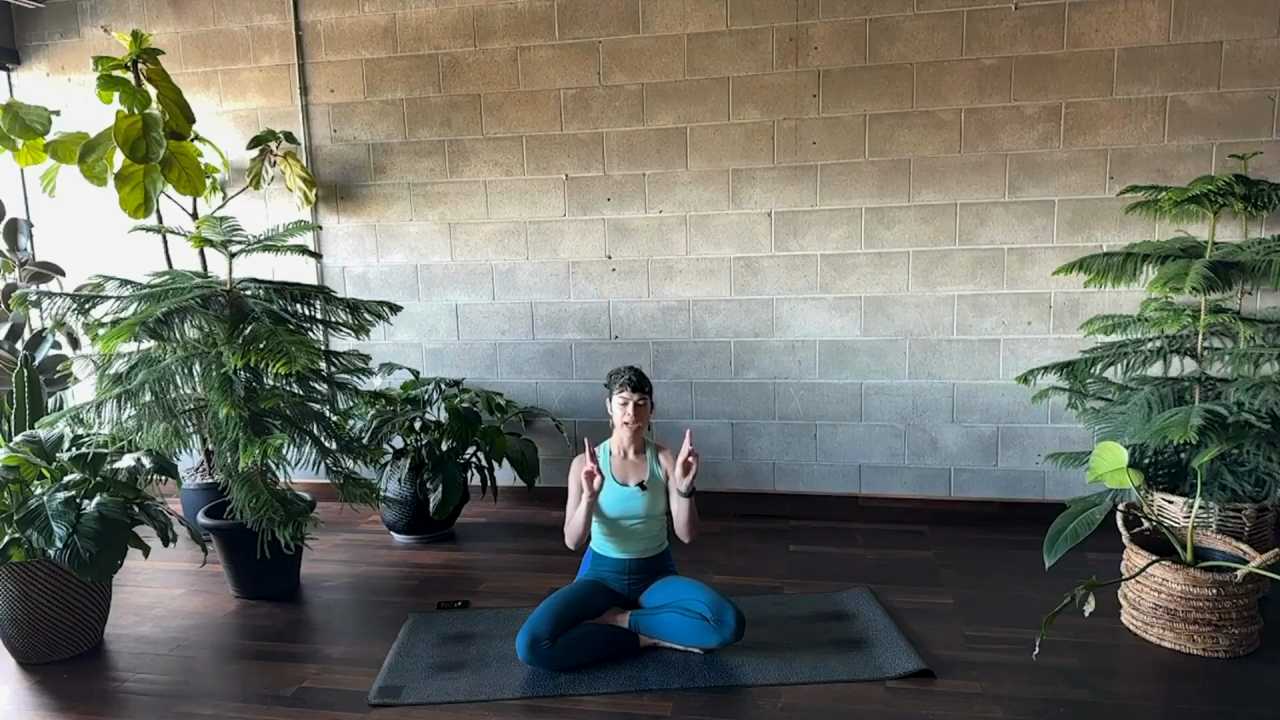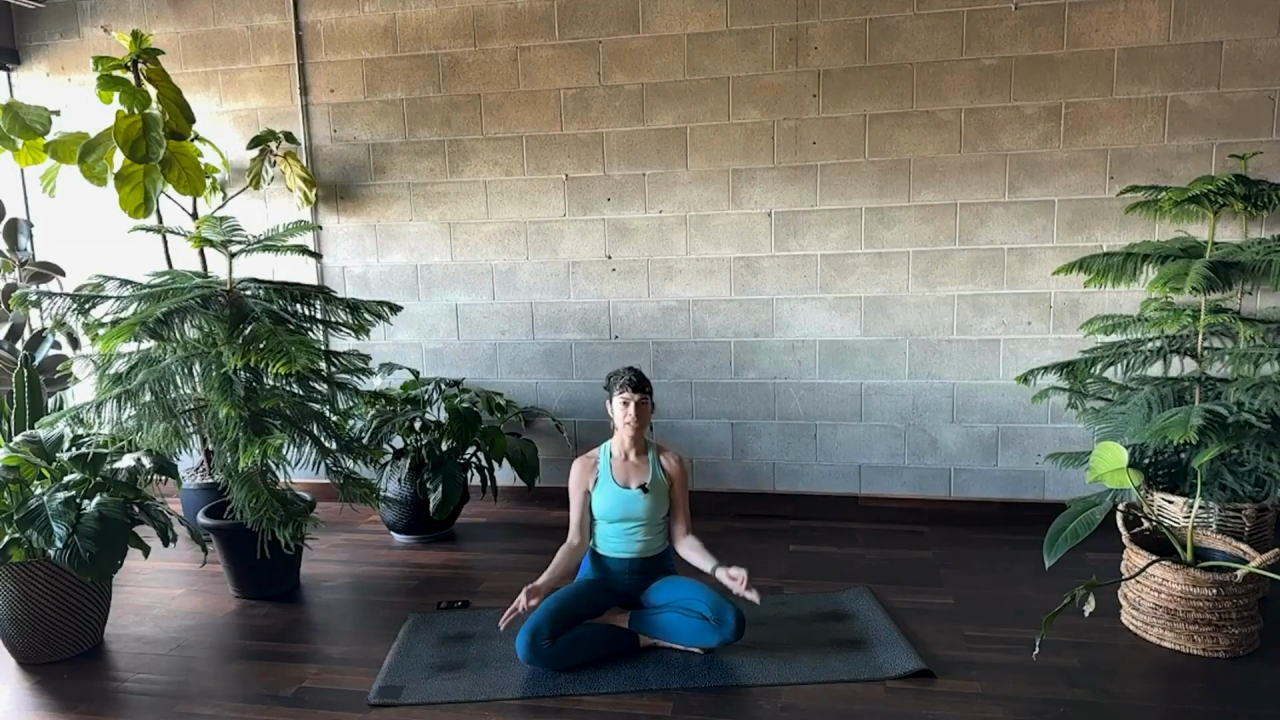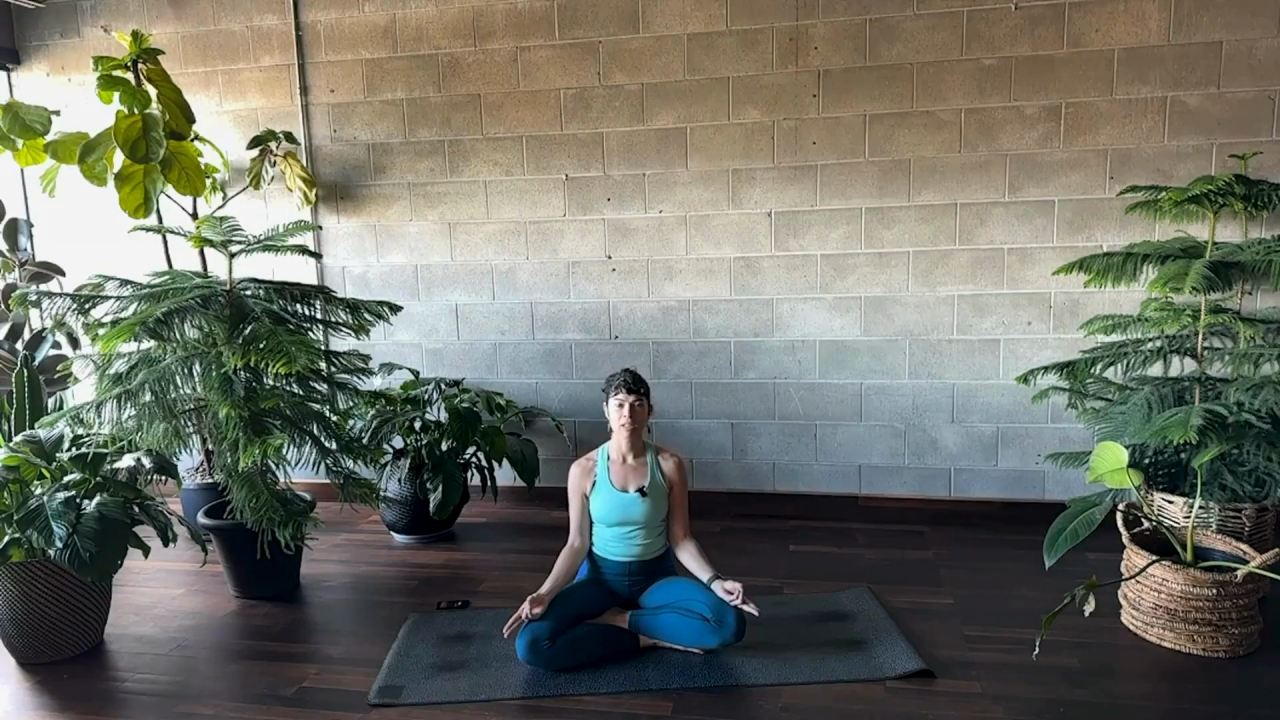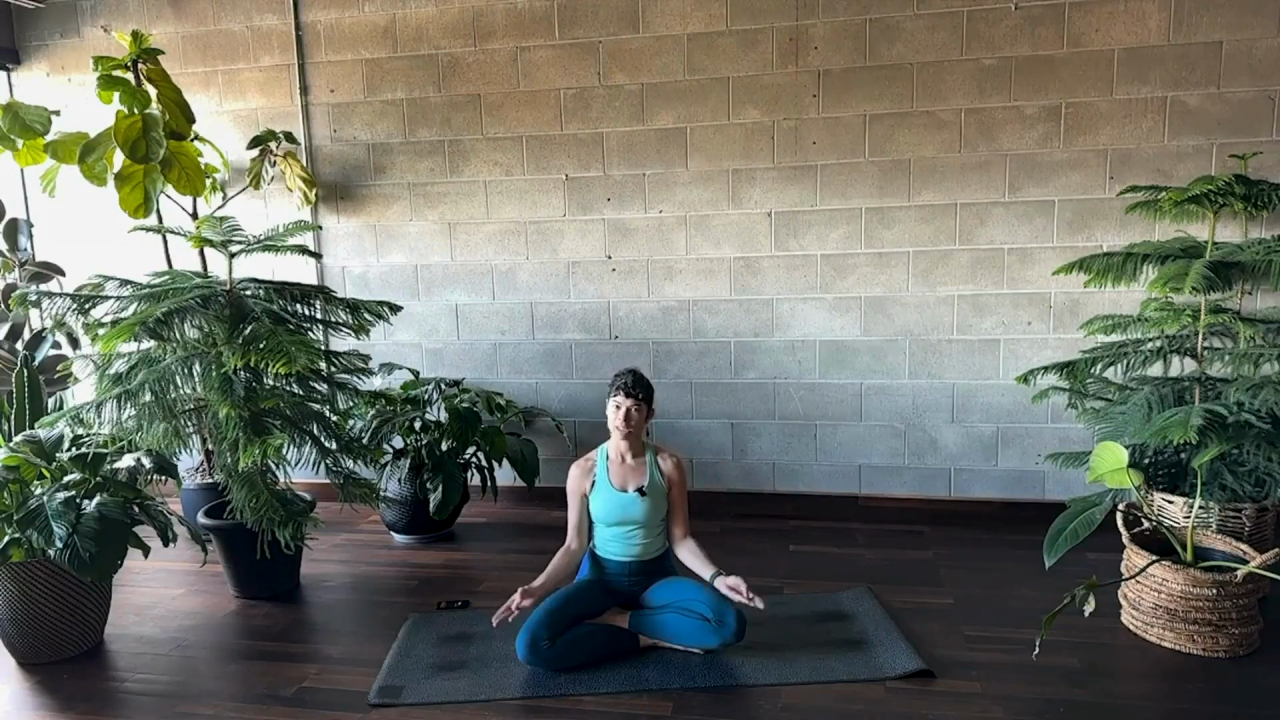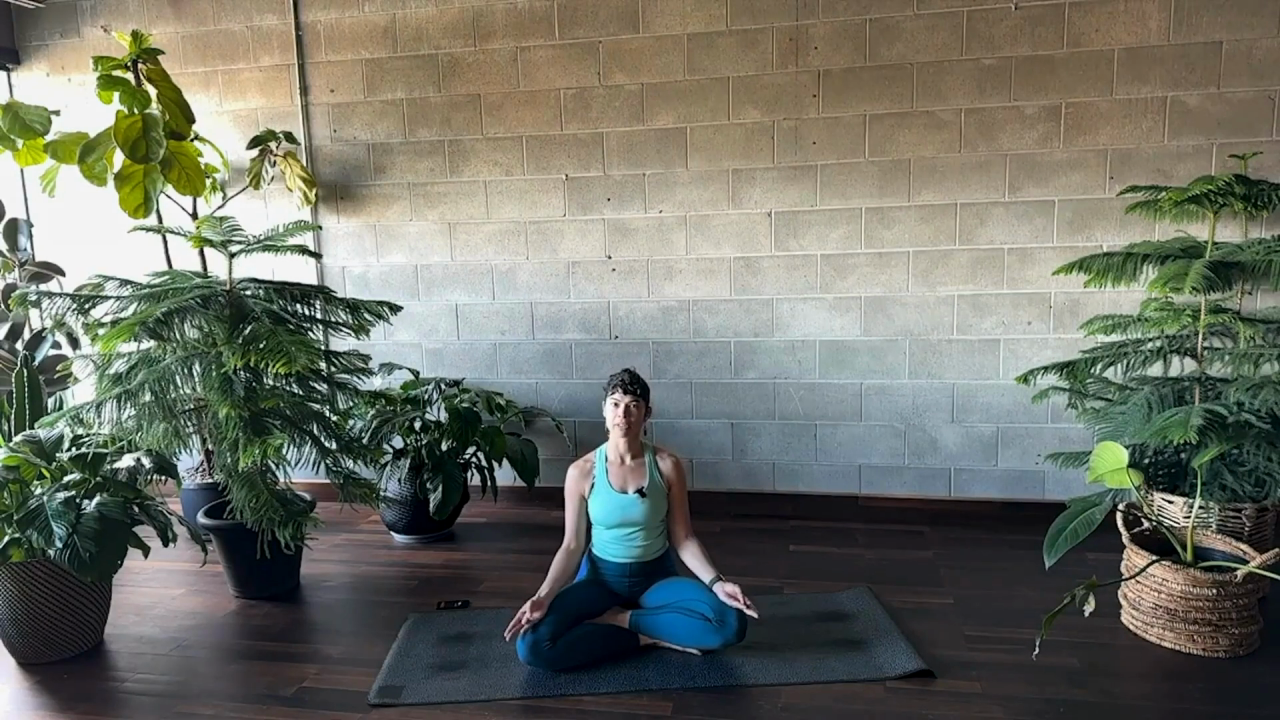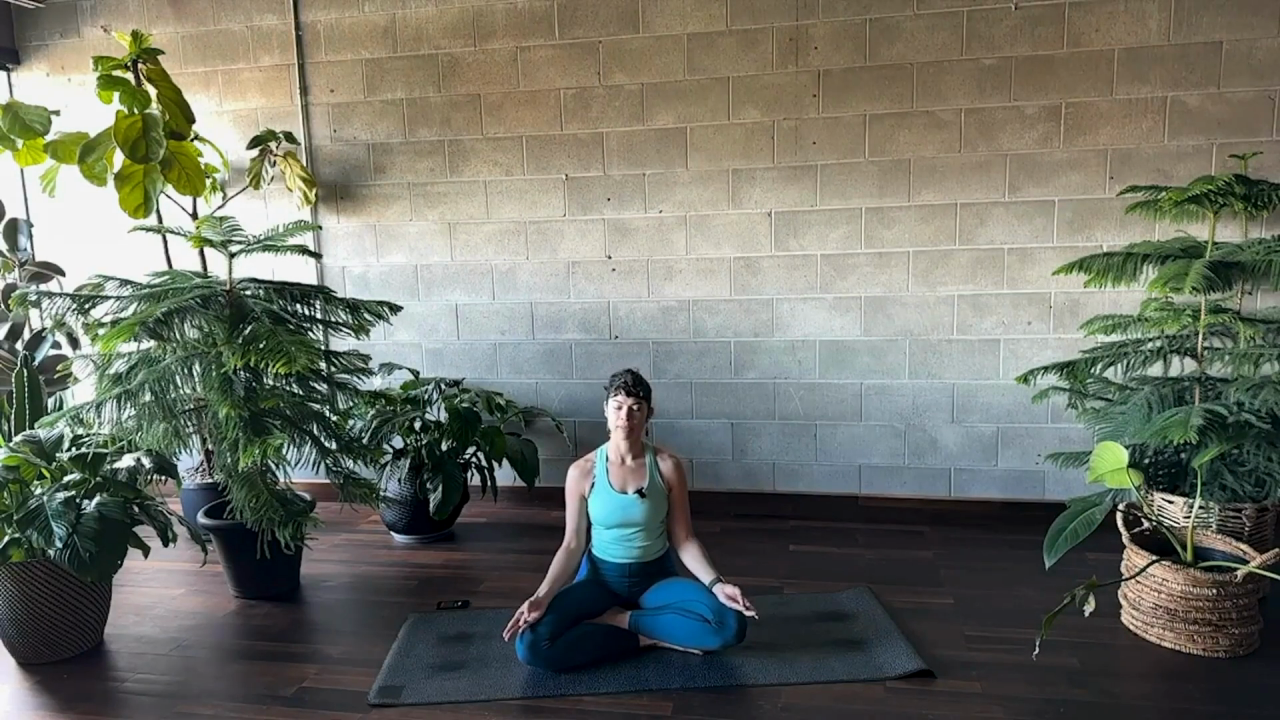
dt=0.4s
person 1, frame 1
left shoulder: (667, 460)
right shoulder: (585, 463)
left elbow: (686, 534)
right elbow: (573, 540)
left wrist: (685, 487)
right wrist: (590, 496)
left hip: (656, 574)
right hip: (601, 574)
left knee: (729, 623)
right knee: (532, 646)
left ankle: (618, 620)
right ankle: (647, 636)
person 1, frame 2
left shoulder: (670, 463)
right shoulder: (586, 466)
left elbow: (680, 536)
right elbow: (577, 542)
left wrist: (719, 569)
right wrist: (541, 586)
left hip: (655, 575)
right hip: (601, 576)
left knee: (729, 623)
right knee: (532, 646)
left ankle: (618, 620)
right ankle: (647, 636)
person 1, frame 3
left shoulder: (669, 465)
right shoulder: (584, 469)
left elbow: (680, 539)
right elbow: (577, 544)
left wrist: (714, 581)
right wrist: (545, 594)
left hip: (655, 576)
right hip: (600, 577)
left knee: (729, 624)
right knee: (531, 646)
left ankle: (619, 620)
right ankle: (647, 637)
person 1, frame 4
left shoulder: (668, 465)
right shoulder: (584, 470)
left elbow: (680, 539)
right elbow: (574, 546)
left wrist: (717, 577)
right wrist: (536, 589)
left hip: (656, 577)
right hip: (601, 577)
left knee: (728, 624)
right knee: (532, 647)
left ankle: (620, 621)
right ankle: (649, 637)
person 1, frame 5
left shoulder: (667, 465)
right shoulder: (581, 471)
left elbow: (683, 538)
right elbow: (572, 545)
left wrist: (716, 583)
right wrist: (543, 597)
left hip: (655, 577)
right hip: (600, 577)
left knee: (730, 624)
right knee: (532, 646)
left ankle: (620, 620)
right ankle: (647, 636)
person 1, frame 6
left shoulder: (667, 467)
right shoulder: (582, 472)
left elbow: (683, 539)
right elbow: (572, 544)
left wrist: (716, 584)
right wrist: (542, 596)
left hip: (656, 577)
right hip: (600, 578)
left knee: (729, 625)
right knee: (531, 645)
left ankle: (619, 620)
right ankle: (648, 636)
